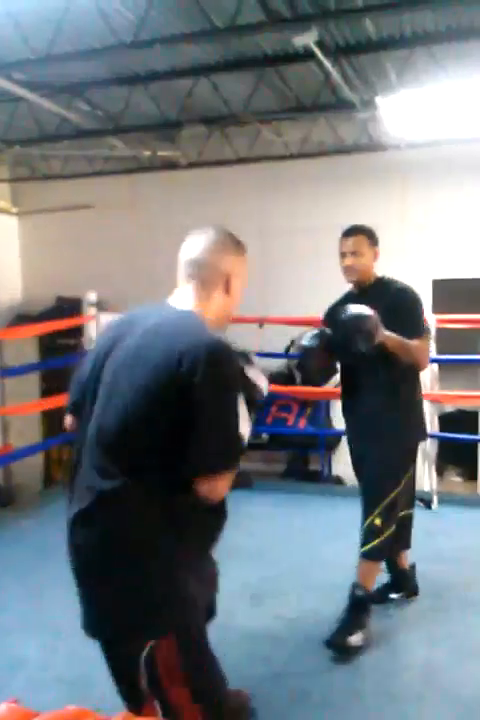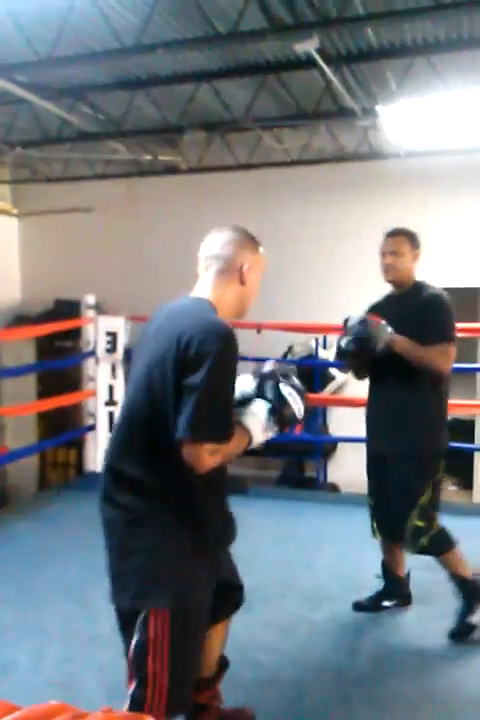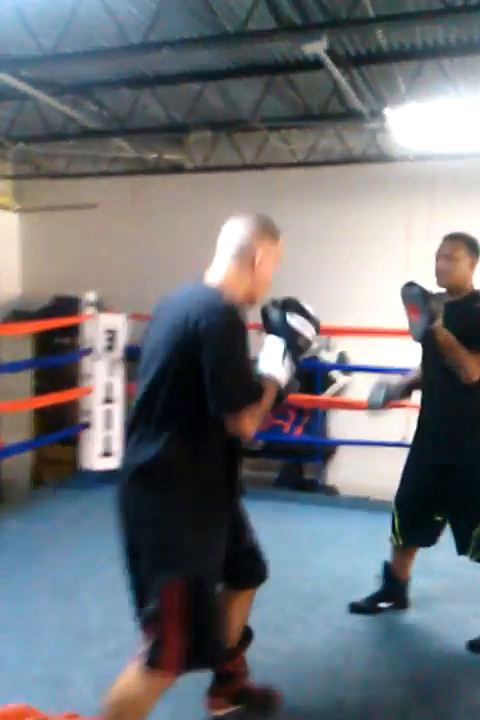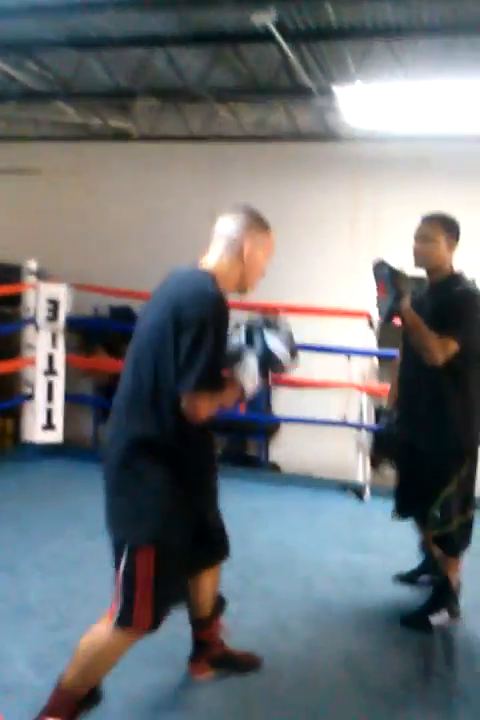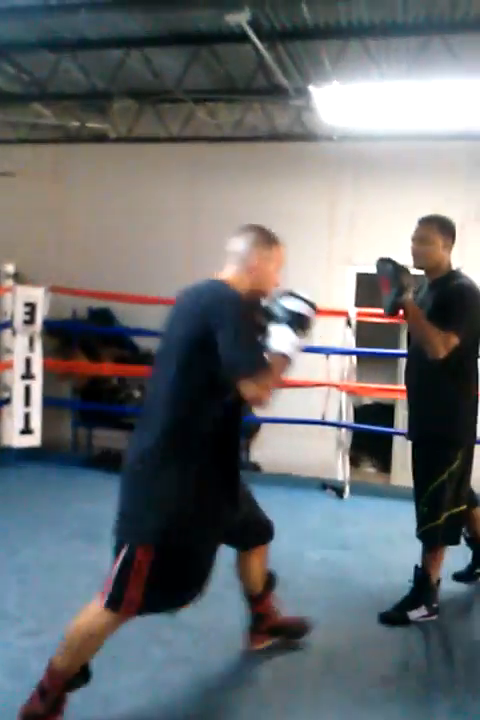
dt=0.3s
person 1, frame 1
left shoulder: (127, 325)
right shoulder: (210, 353)
left elbow: (76, 417)
right elbow: (211, 484)
right wrist: (236, 421)
left hip: (97, 528)
right hip: (140, 545)
left knee: (191, 614)
person 1, frame 2
left shoulder: (169, 315)
right shoulder: (213, 333)
right elbow: (201, 454)
left wrist: (236, 397)
right wrist: (256, 422)
left hip: (149, 504)
right hip: (157, 519)
left knee: (220, 600)
person 1, frame 3
left shoulder: (183, 301)
right shoulder: (218, 316)
right elbow: (244, 420)
left wrist: (262, 367)
right wrist: (277, 360)
left hip: (197, 483)
right hip: (169, 492)
left knee: (243, 572)
right knee: (169, 652)
person 1, frame 4
left shoulder: (183, 286)
right shoulder: (205, 301)
right elbow: (197, 404)
left wrist: (231, 374)
left hip: (174, 460)
right hip: (152, 465)
left knee: (207, 553)
right knee: (135, 617)
left ankle: (207, 651)
person 1, frame 5
left shoulder: (206, 297)
right shoulder: (229, 302)
right elbow: (255, 390)
left wrist: (275, 336)
right wrist: (286, 340)
left hip: (209, 460)
right hip: (168, 464)
left knee: (254, 536)
right knee: (123, 598)
left ankle: (264, 623)
person 2, frame 1
left shoulder: (400, 296)
right shoulder: (337, 309)
left elbow: (421, 356)
left wrist: (383, 335)
left hip: (396, 426)
right hip: (360, 425)
left knee: (379, 514)
right knee: (388, 508)
left ankle: (357, 614)
right ankle: (403, 578)
person 2, frame 2
left shoulder: (433, 302)
right shoulder: (377, 310)
left elbow: (443, 361)
right elbow: (362, 371)
left wrist: (394, 341)
right wrist: (355, 350)
left hip: (420, 432)
right hip: (382, 428)
left knee: (417, 518)
right knee: (385, 512)
right ankle: (395, 586)
person 2, frame 3
right shoulder: (439, 309)
left wrist: (438, 329)
right wrist: (398, 389)
right hip: (433, 437)
right knee: (409, 511)
right ankle: (394, 591)
person 2, frame 4
right shoulder: (420, 291)
left elbow: (438, 354)
left wrist: (405, 309)
right wrist: (393, 407)
right hip: (415, 417)
right knee: (413, 493)
left ankle: (446, 594)
right ankle: (432, 559)
person 2, frame 5
right shoulder: (427, 290)
left elbow: (438, 349)
left wrist: (404, 302)
right hip: (429, 411)
left knee: (435, 501)
left ankle: (425, 594)
